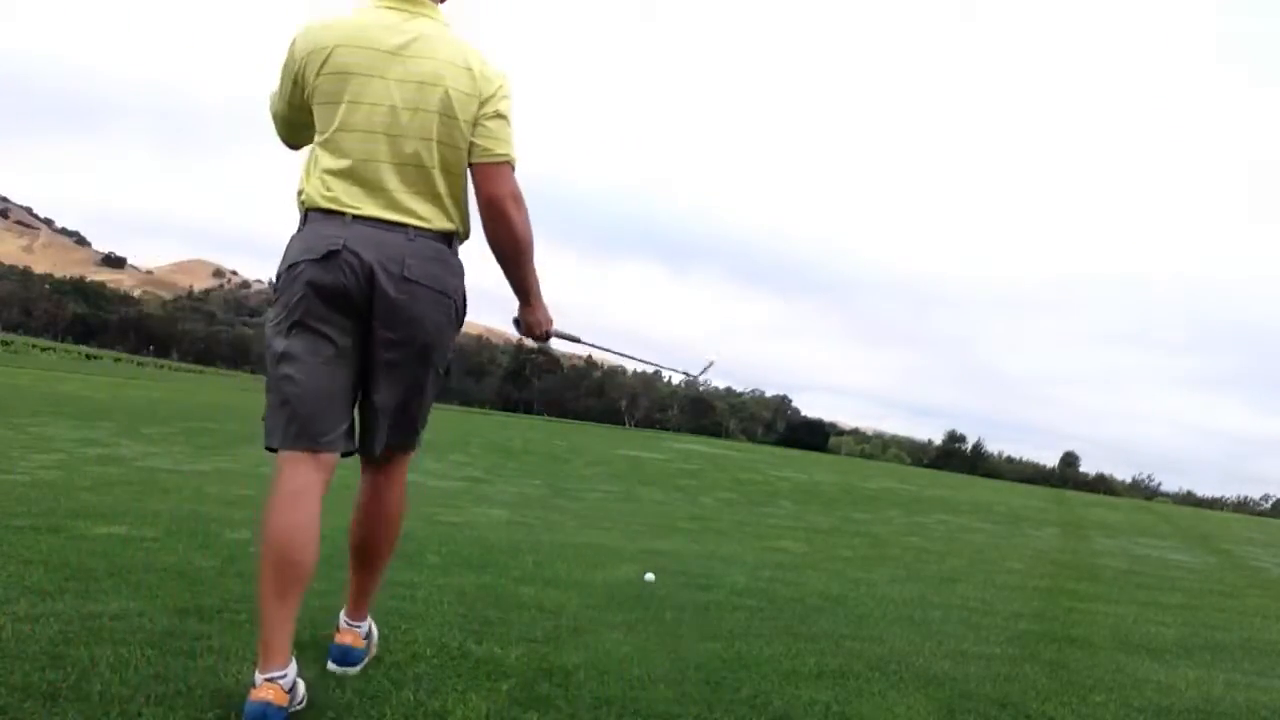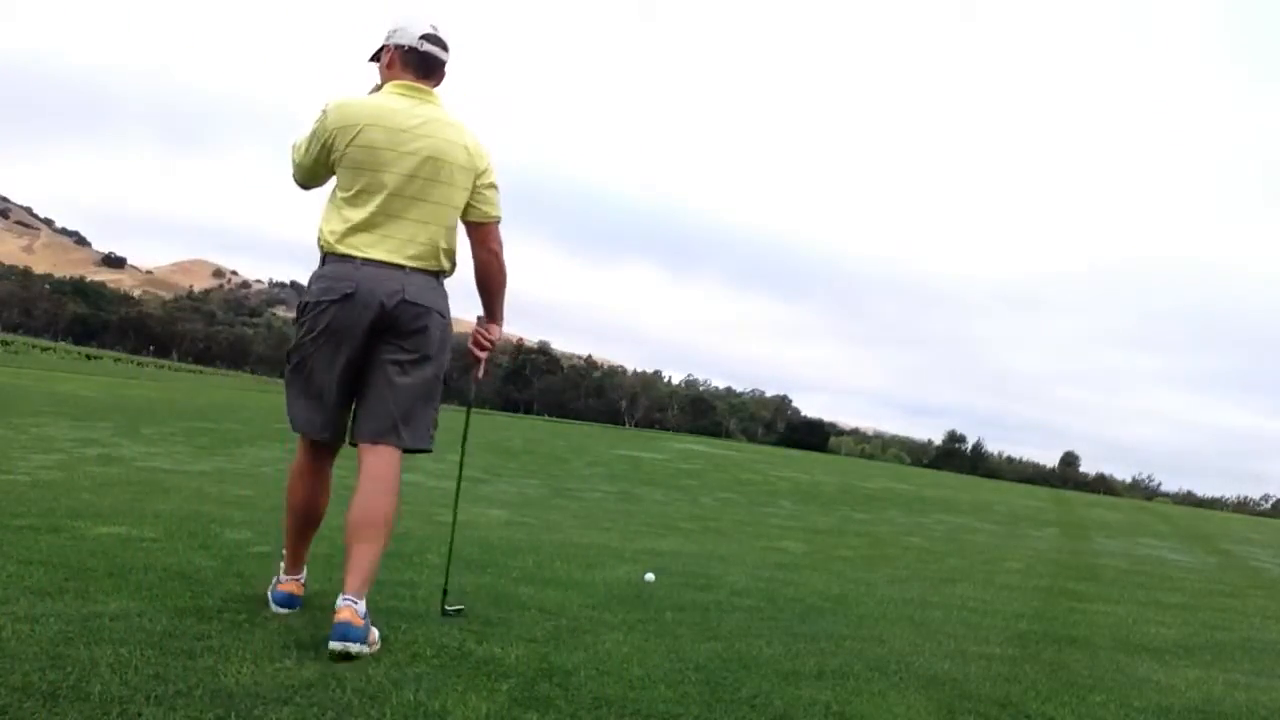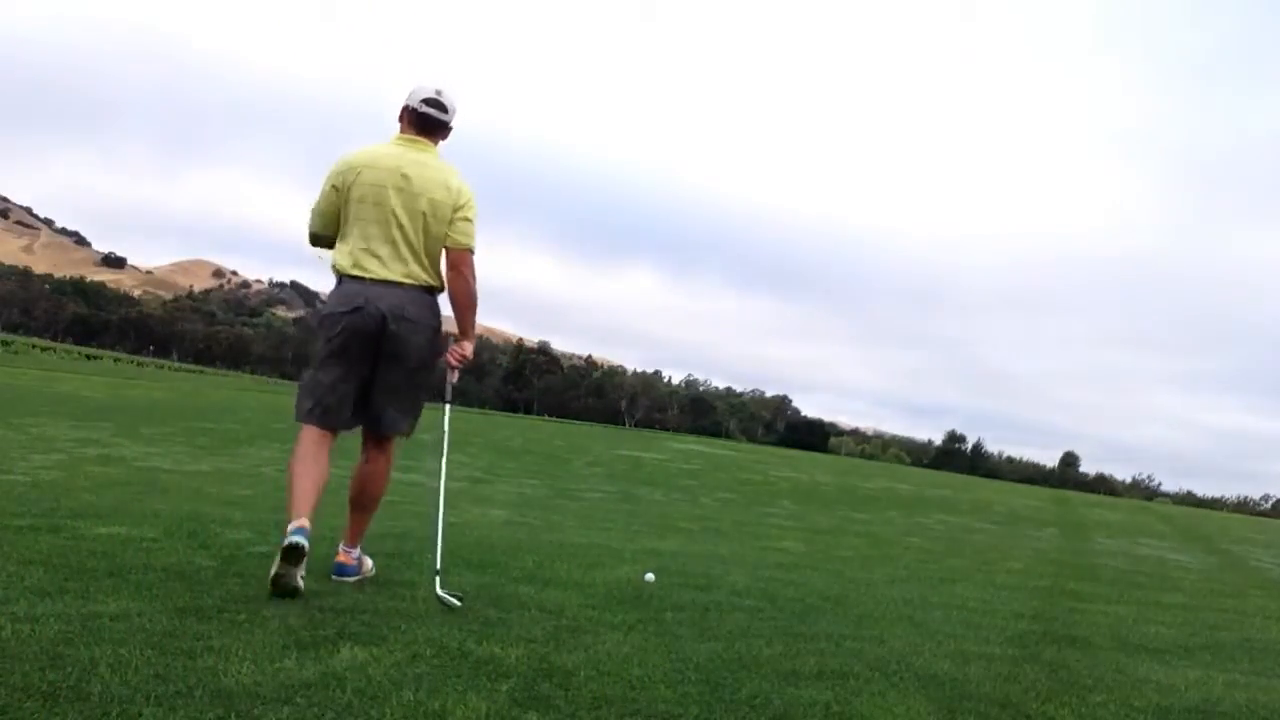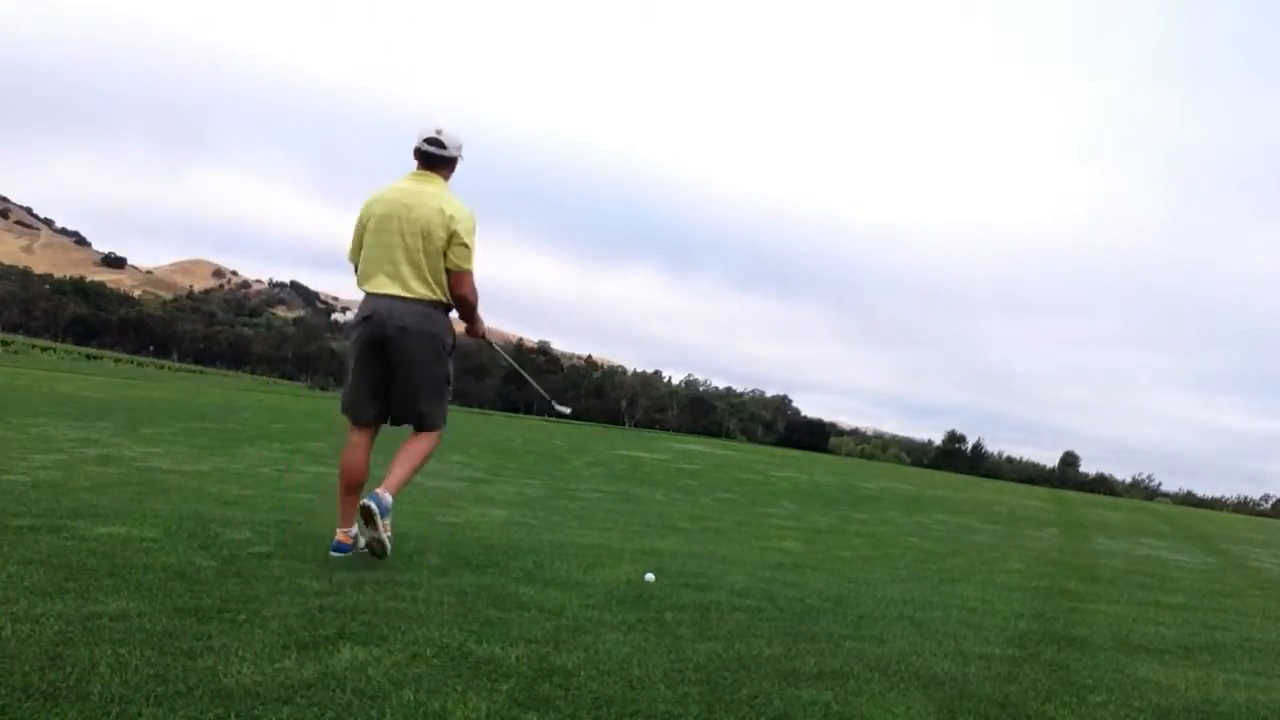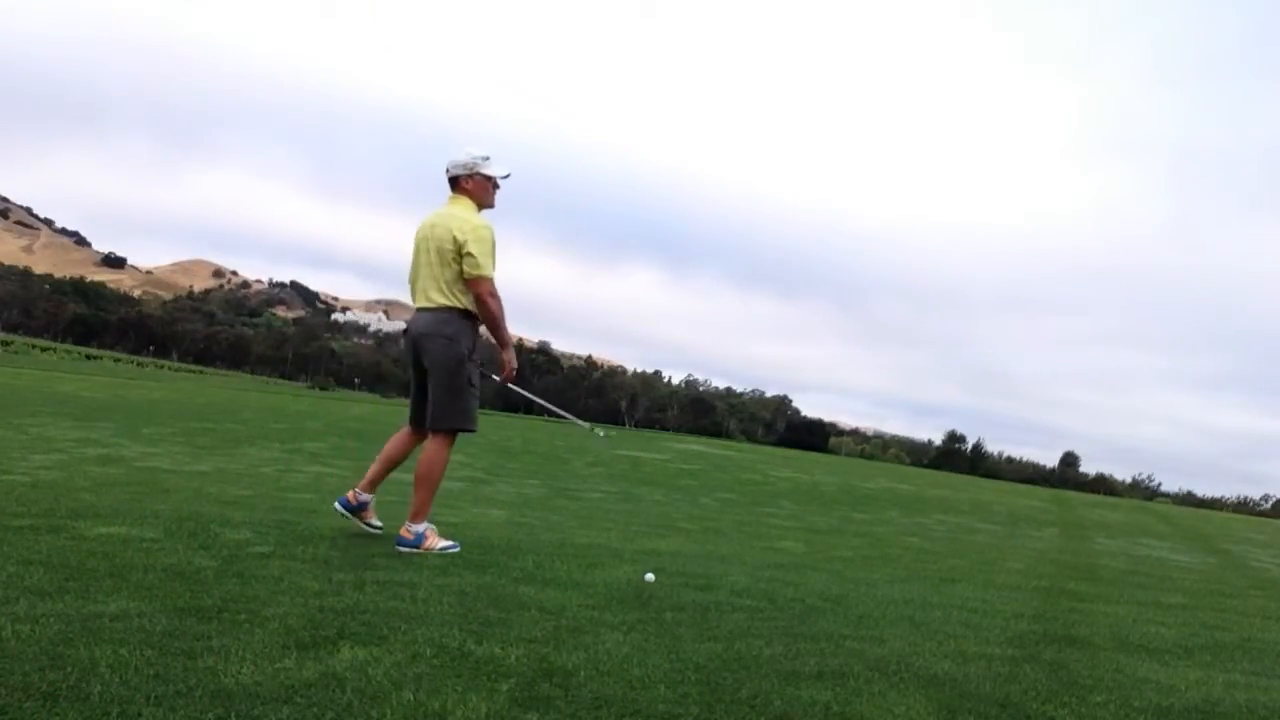
dt=0.7s
person 1, frame 1
right shoulder: (476, 71)
right elbow: (500, 202)
right wrist: (531, 298)
left hip: (327, 252)
right hip: (422, 270)
left knee: (304, 464)
right knee: (387, 461)
right ankle: (354, 627)
person 1, frame 2
left shoulder: (346, 113)
right shoulder: (467, 144)
left elbow: (304, 174)
right elbow: (488, 246)
right wrist: (493, 319)
left hip: (342, 283)
right hip: (419, 300)
left knee: (316, 442)
right knee: (382, 455)
left ankle: (291, 577)
right ankle: (351, 607)
person 1, frame 3
left shoulder: (354, 165)
right shoulder: (455, 187)
left elbow: (319, 235)
right elbow: (460, 269)
right wrist: (466, 336)
left hip: (353, 299)
right hip: (415, 311)
left knee: (319, 426)
right knee: (379, 438)
left ankle: (298, 528)
right ankle: (350, 552)
person 1, frame 4
left shoulder: (375, 201)
right shoulder: (455, 213)
left elbow: (358, 263)
right elbow: (462, 289)
right wrist: (474, 322)
left hip: (373, 314)
right hip: (425, 323)
left knee: (361, 427)
right knee: (428, 428)
left ankle: (345, 531)
right ankle: (383, 497)
person 1, frame 5
left shoulder: (431, 221)
right shoulder: (474, 226)
right elbow: (484, 293)
right wrist: (506, 345)
left hip: (422, 325)
right hip: (451, 330)
left knee: (420, 426)
right knee: (443, 430)
left ankle: (359, 496)
right ankle: (415, 529)
